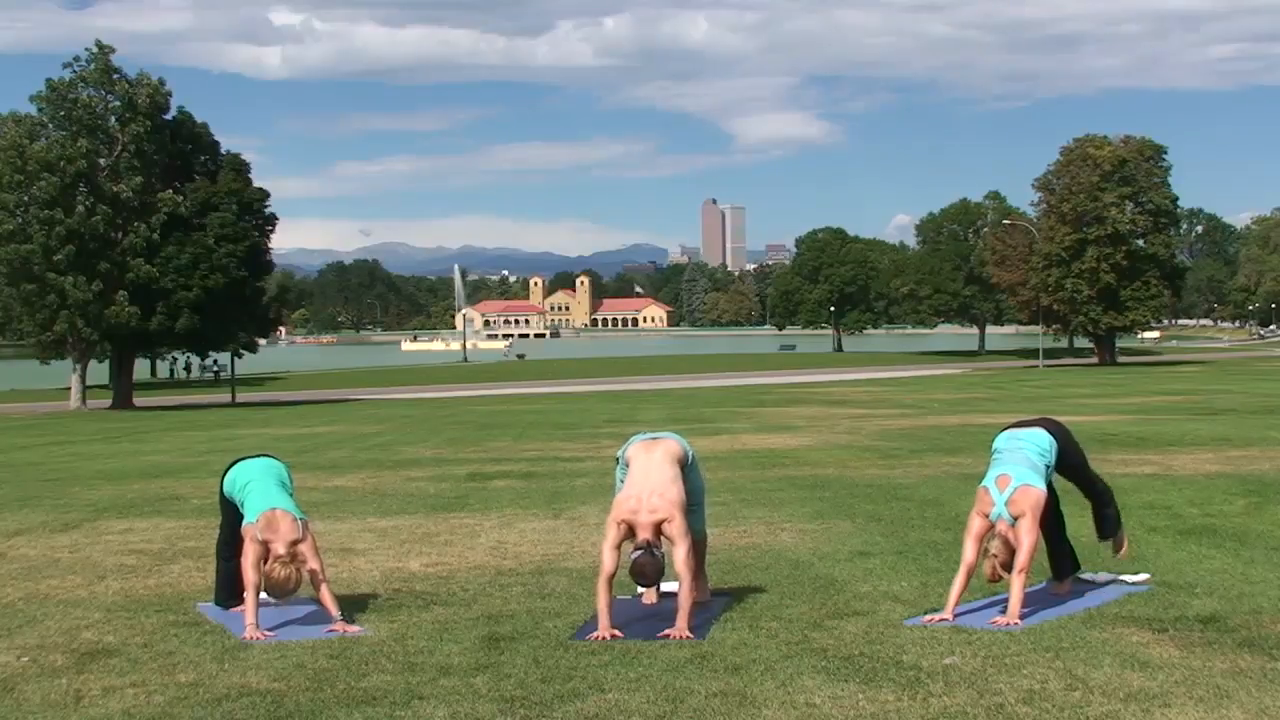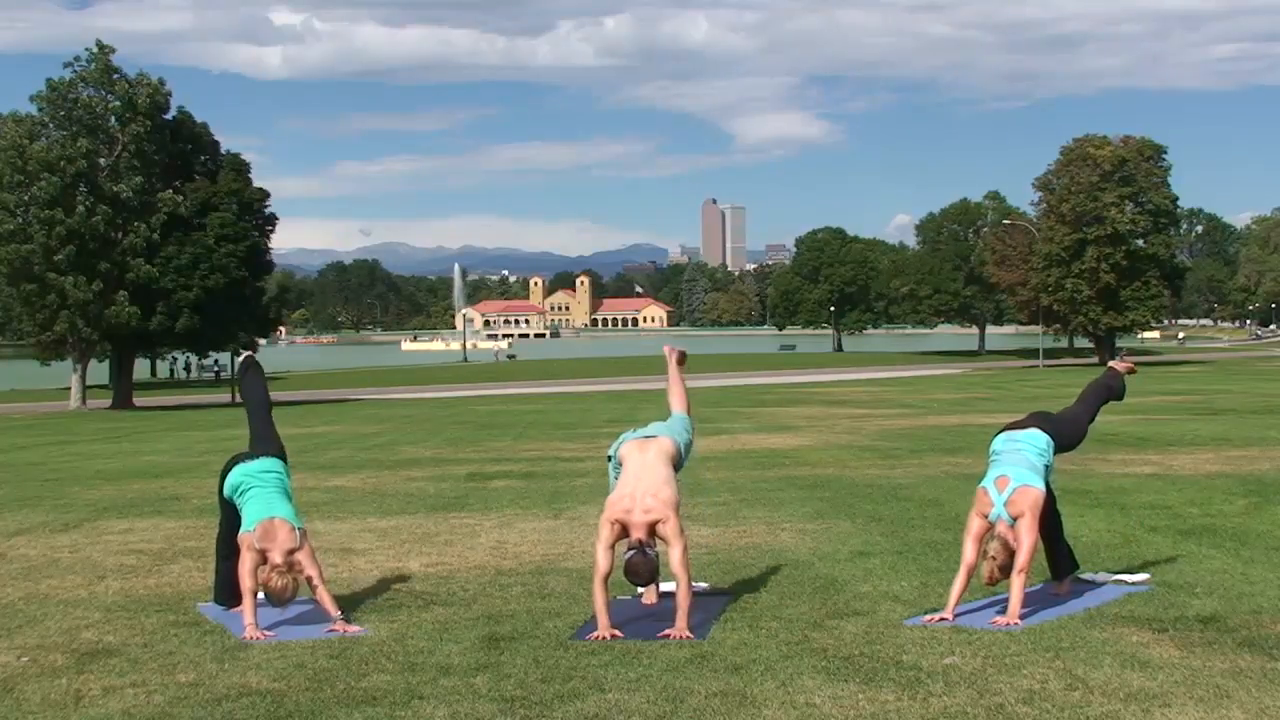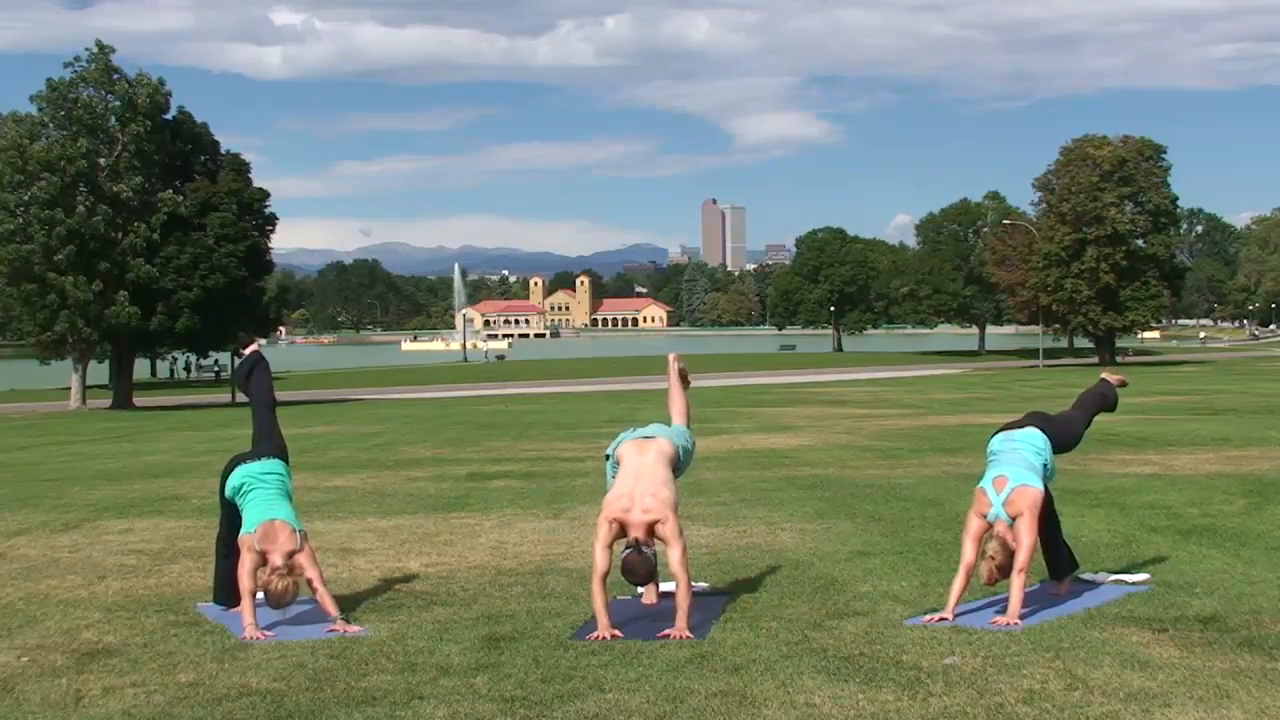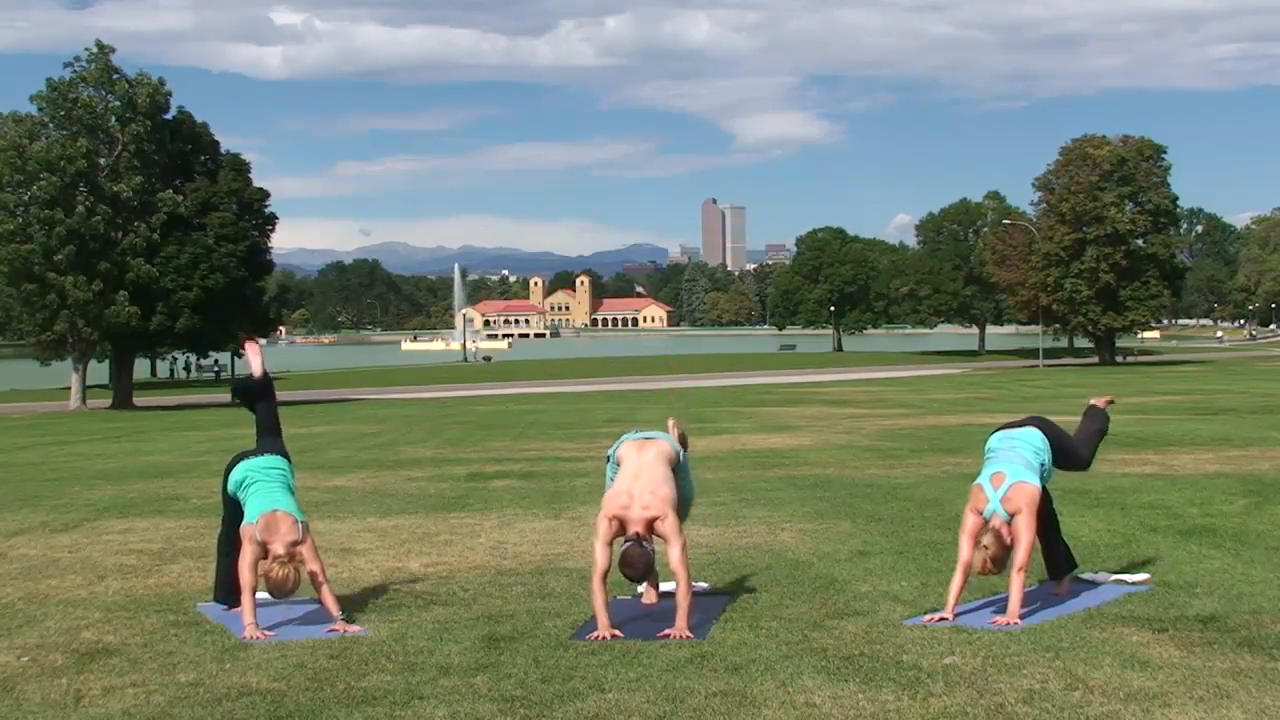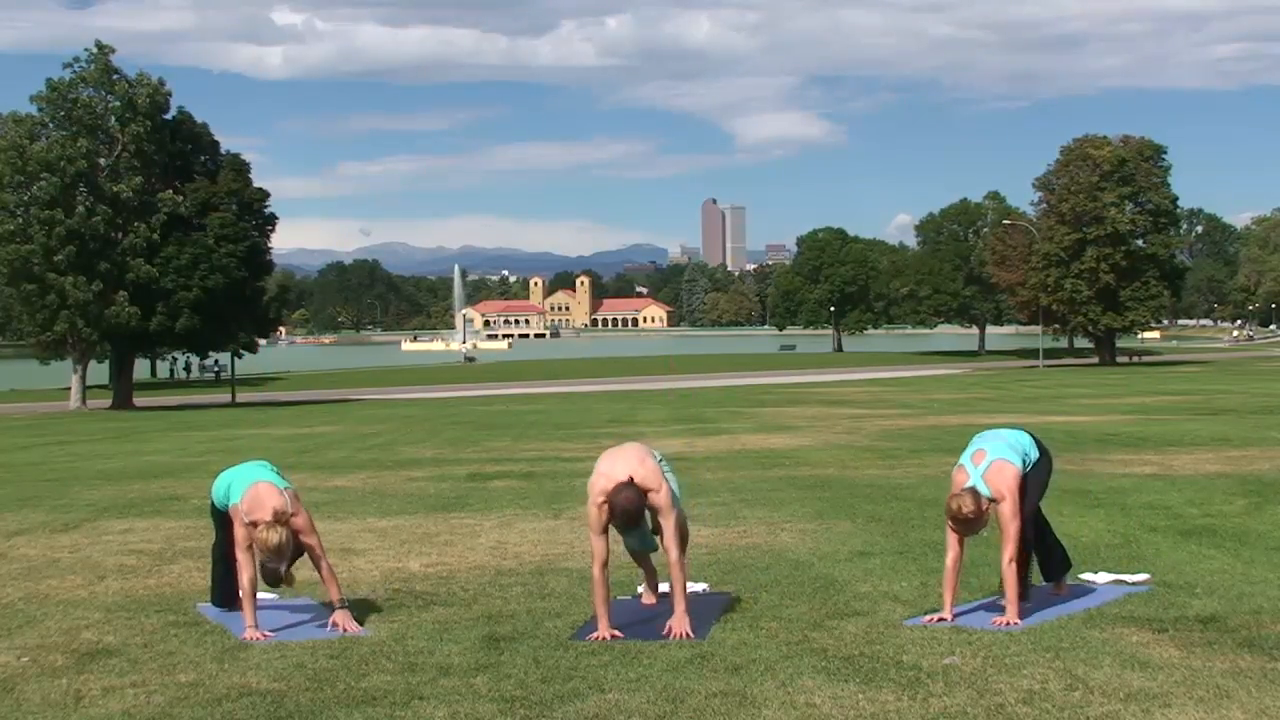
dt=1s
person 1, frame 1
left shoulder: (301, 535)
right shoulder: (254, 537)
left elbow: (320, 580)
right elbow: (251, 586)
left wrist: (339, 618)
right wrist: (251, 626)
right hip: (236, 477)
right knee: (231, 544)
left ankle: (271, 592)
right ankle: (228, 598)
person 1, frame 2
left shoulder: (297, 543)
right shoulder: (251, 545)
left elbow: (318, 584)
right elbow: (247, 590)
left wrist: (339, 618)
right wrist: (250, 626)
left hip: (270, 467)
right hip: (237, 475)
left knee: (261, 413)
right knee: (229, 542)
left ankle: (248, 363)
right ankle: (226, 599)
person 1, frame 3
left shoulder: (297, 543)
right shoulder: (251, 544)
left elbow: (319, 585)
right elbow: (246, 591)
left wrist: (339, 619)
right wrist: (250, 626)
left hip: (272, 467)
right hip: (239, 475)
left knee: (264, 410)
right knee: (229, 541)
left ankle: (253, 358)
right ankle: (226, 600)
person 1, frame 4
left shoulder: (300, 537)
right shoulder: (253, 537)
left elbow: (320, 579)
right elbow: (247, 586)
left wrist: (339, 618)
right wrist: (250, 625)
left hip: (276, 463)
right hip: (241, 471)
left knee: (269, 433)
right knee: (231, 540)
left ankle: (257, 374)
right ankle: (227, 600)
person 1, frame 5
left shoulder: (293, 511)
right shoulder: (241, 514)
left elbow: (321, 559)
right elbow: (246, 572)
right hip: (224, 487)
left knee: (297, 547)
right knee: (227, 551)
left ankle: (272, 569)
right ankle: (226, 600)
person 2, frame 1
left shoulder: (672, 518)
right shoulder: (619, 521)
left elbow: (685, 577)
right elbow: (605, 576)
left wrist: (682, 625)
right wrist: (603, 625)
left hip: (677, 450)
right hip: (633, 450)
left knee: (694, 524)
left ankle: (700, 575)
right ankle: (652, 585)
person 2, frame 2
left shoulder: (665, 518)
right shoulder: (612, 520)
left elbow: (682, 576)
right elbow: (600, 576)
left wrist: (682, 625)
right wrist: (603, 625)
left hip: (667, 442)
right hip: (626, 447)
left knee: (680, 417)
left ankle: (672, 361)
right ankle: (650, 585)
person 2, frame 3
left shoulder: (664, 518)
right shoulder: (610, 519)
left elbow: (682, 577)
right elbow: (598, 577)
left wrist: (681, 625)
right wrist: (603, 625)
left hip: (666, 444)
right hip: (624, 447)
left knee: (681, 430)
left ankle: (673, 368)
right ankle: (651, 584)
person 2, frame 4
left shoulder: (664, 516)
right shoulder: (609, 517)
left elbow: (682, 575)
right elbow: (598, 576)
left wrist: (681, 625)
right wrist: (603, 625)
left hip: (666, 447)
right hip: (624, 449)
right ankle: (651, 580)
person 2, frame 5
left shoulder: (658, 488)
right shoulder: (598, 500)
left elbow: (674, 552)
right elbow: (599, 566)
left wrist: (680, 611)
right wrist: (603, 625)
left knee: (675, 522)
right knee: (636, 542)
right ankle: (650, 576)
person 3, frame 1
left shoulder: (1025, 509)
right shoulder: (982, 512)
left elbow: (1021, 569)
right elbow: (966, 565)
left wrist: (1012, 614)
right wrist: (948, 610)
left hip: (1047, 438)
left knee: (1086, 480)
right knee: (1048, 515)
left ankle: (1114, 529)
right ankle: (1063, 574)
person 3, frame 2
left shoulder: (1025, 509)
right shoulder: (981, 511)
left elbow: (1021, 569)
right elbow: (966, 566)
left wrist: (1013, 614)
right wrist: (949, 610)
left hip: (1043, 436)
right hip: (1007, 440)
left knee: (1083, 411)
right knee: (1046, 518)
left ankle: (1114, 372)
right ankle: (1064, 574)
person 3, frame 3
left shoulder: (1024, 507)
right shoulder: (980, 511)
left elbow: (1020, 569)
right elbow: (965, 566)
left wrist: (1013, 614)
right wrist: (948, 610)
left hip: (1040, 436)
right hip: (1004, 440)
left knee: (1079, 415)
right knee: (1044, 517)
left ankle: (1107, 384)
right ankle: (1063, 573)
person 3, frame 4
left shoulder: (1021, 504)
right shoulder: (976, 507)
left elbow: (1019, 567)
right elbow: (963, 562)
left wrist: (1013, 614)
right wrist: (949, 609)
left hip: (1039, 437)
right hip: (1002, 439)
left knee: (1081, 459)
right knee: (1043, 517)
left ankle: (1097, 410)
right ankle: (1062, 573)
person 3, frame 5
left shoulder: (1003, 490)
right shoulder: (958, 495)
left elbow: (1008, 556)
right elbow: (952, 556)
left wrist: (1011, 612)
right wrist: (946, 609)
left hip: (1032, 453)
left knee: (1023, 525)
right knee: (1030, 523)
left ankle: (1021, 594)
right ankle: (1058, 573)
